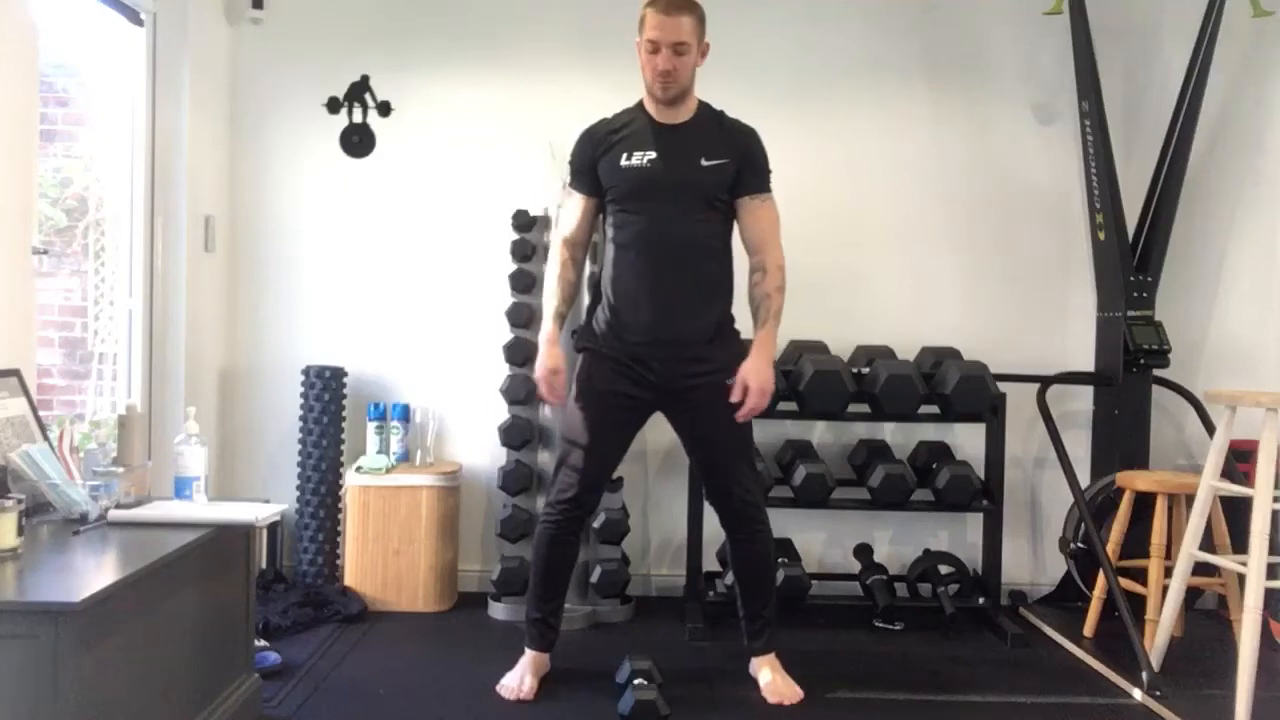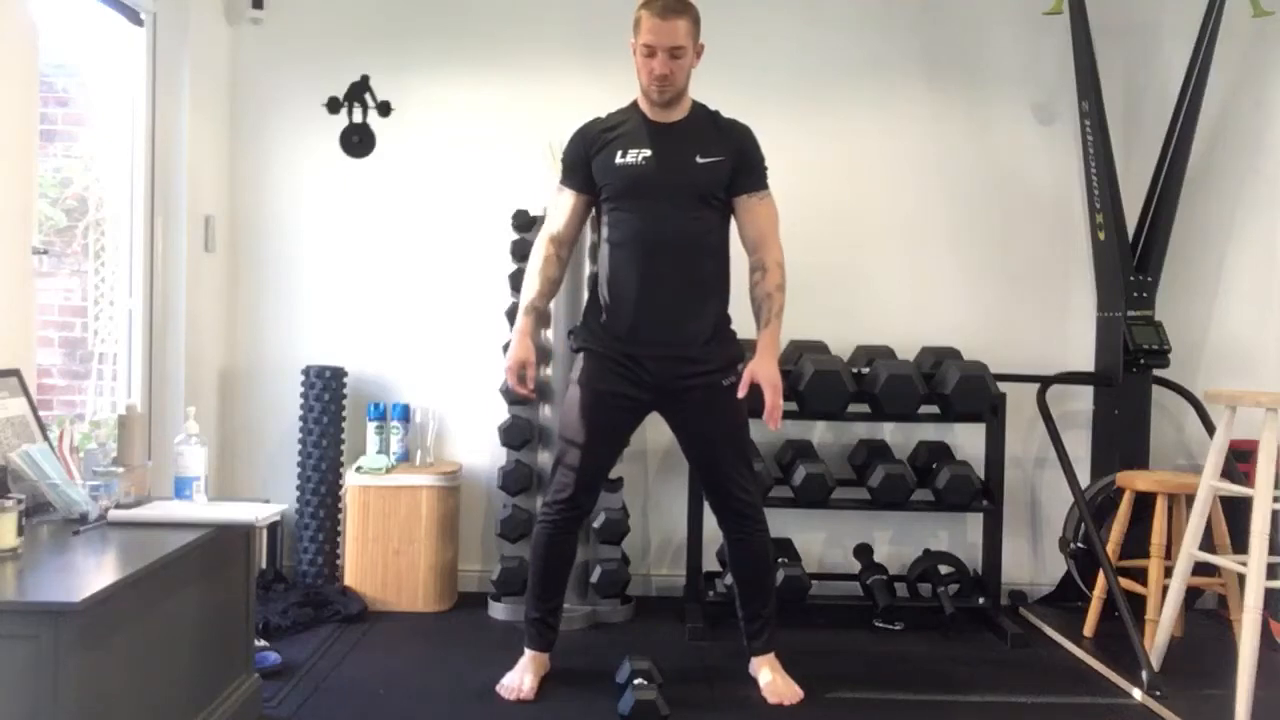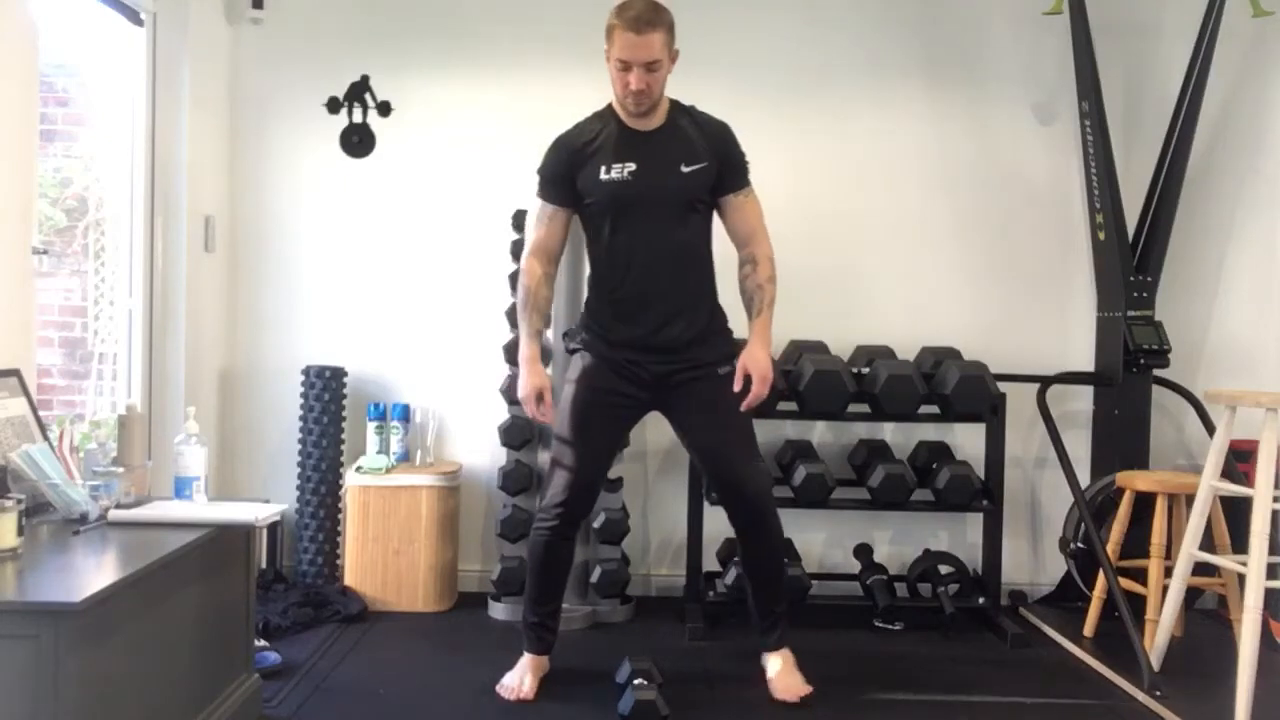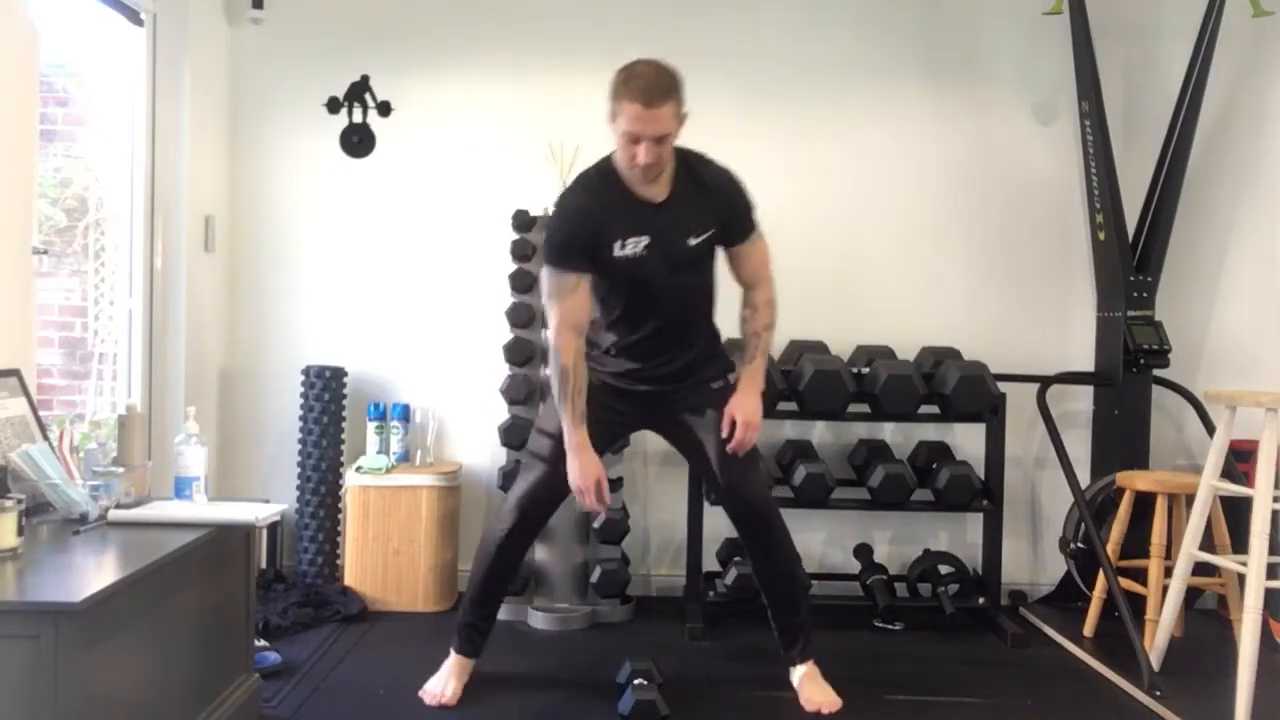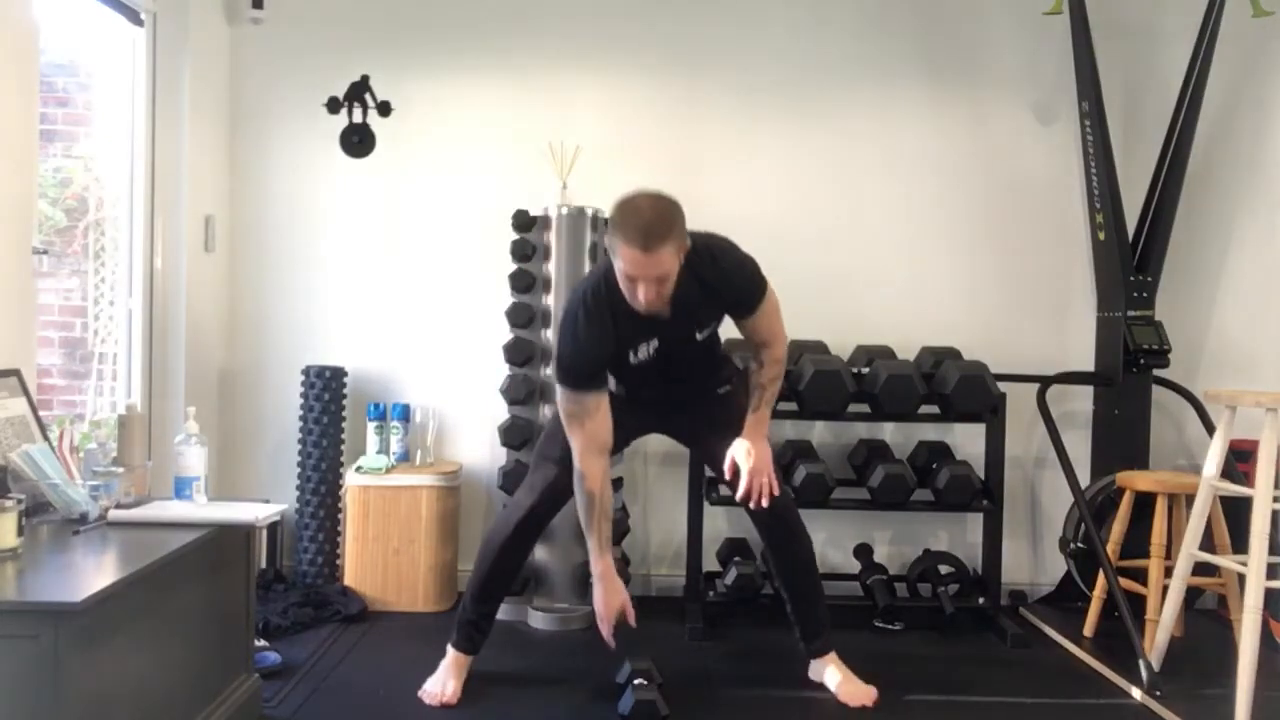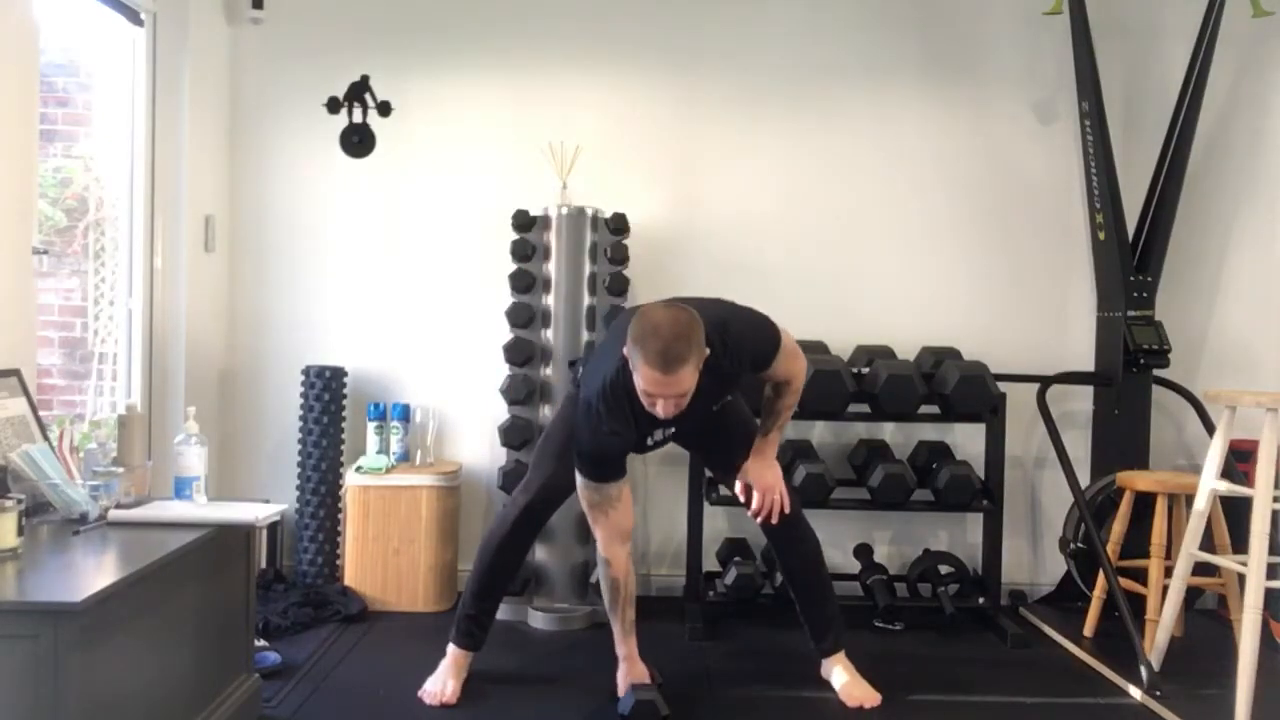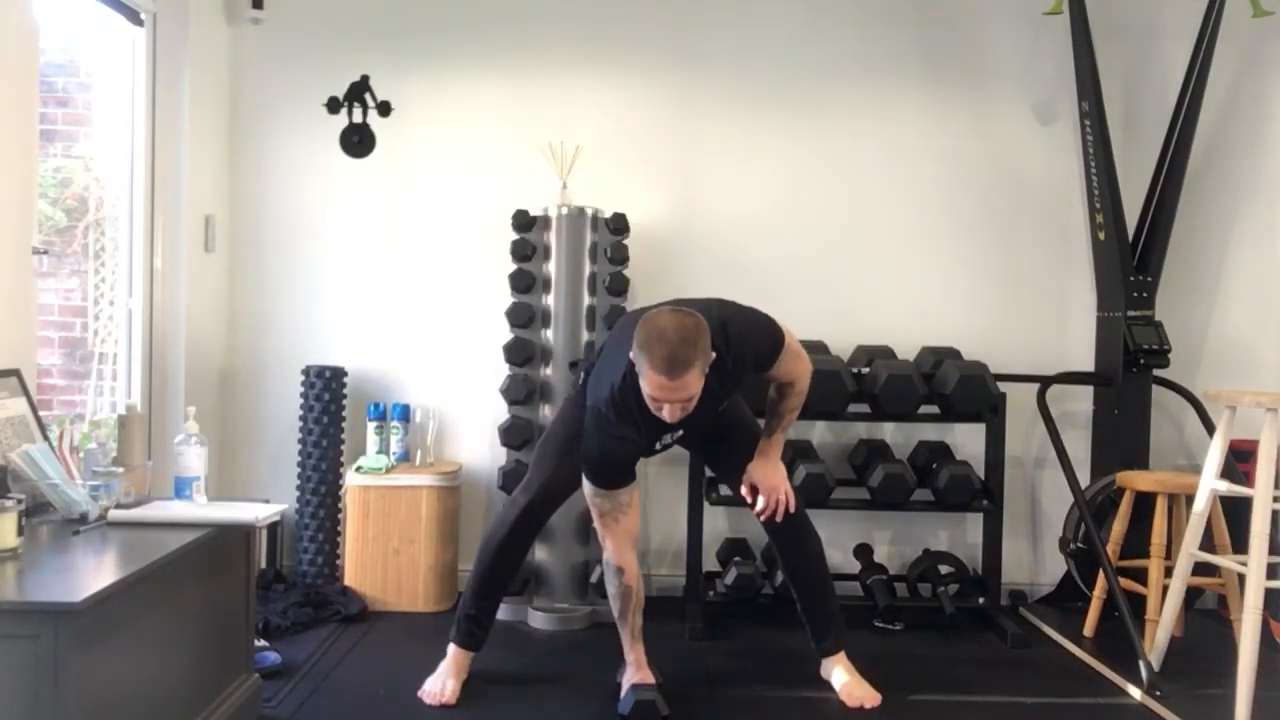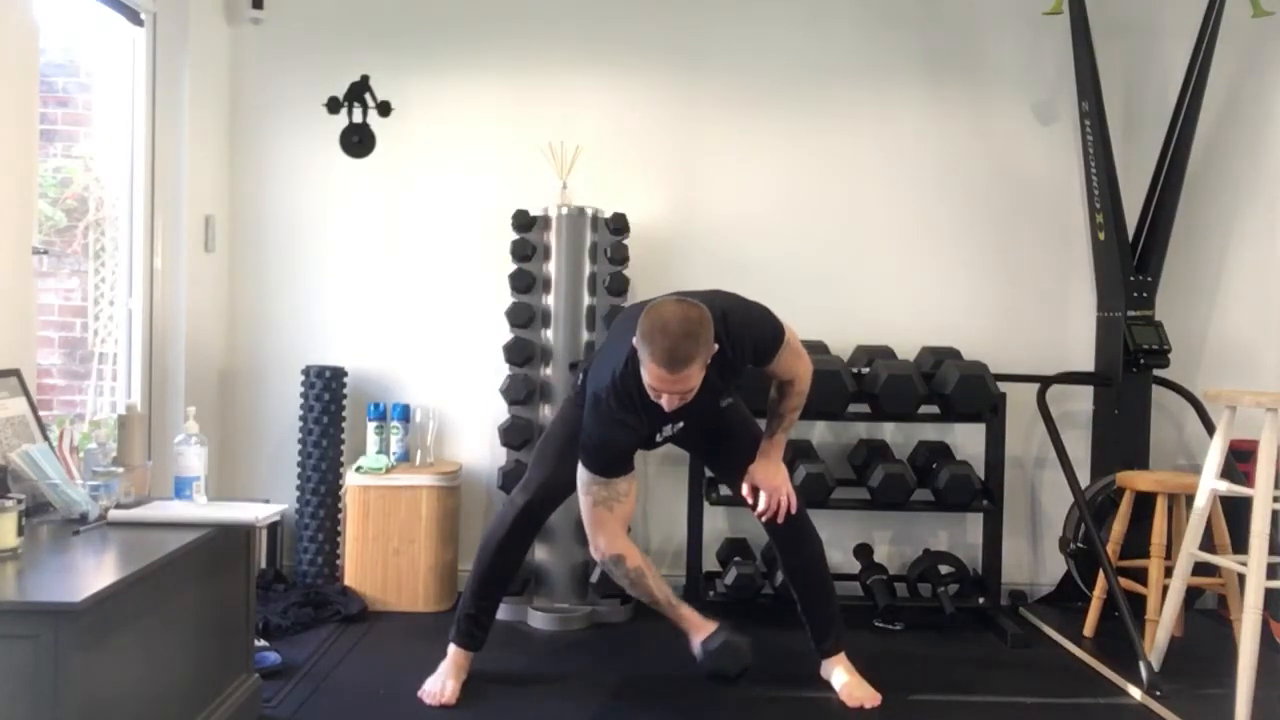
dt=0.5s
person 1, frame 1
left shoulder: (736, 143)
right shoulder: (603, 140)
left elbow: (767, 257)
right elbow: (568, 245)
left wrist: (762, 351)
right wrist: (551, 337)
left hip: (709, 362)
right hip: (613, 357)
left knee: (742, 508)
right knee: (566, 503)
left ankle: (762, 653)
right ankle: (537, 650)
person 1, frame 2
left shoulder: (731, 141)
right shoulder: (596, 139)
left elbow: (765, 253)
right elbow: (555, 240)
left wrist: (766, 349)
right wrist: (525, 328)
left hip: (704, 362)
right hip: (609, 357)
left knee: (739, 509)
right knee: (563, 504)
left ankle: (762, 653)
right ankle: (536, 649)
person 1, frame 3
left shoulder: (711, 140)
right shoulder: (575, 148)
left elbow: (753, 246)
right elbow: (540, 258)
left wrist: (760, 338)
right wrist: (528, 355)
left hip: (700, 357)
right hip: (606, 358)
left knee: (751, 495)
right knee: (561, 507)
left ankle: (775, 647)
right ankle: (535, 652)
person 1, frame 4
left shoulder: (717, 188)
right shoulder: (579, 208)
left elbow: (758, 288)
right elbow: (568, 332)
left wrist: (750, 385)
right wrist: (579, 444)
left hip: (697, 377)
right hip: (605, 376)
left knee: (755, 506)
right knee: (526, 506)
left ankle: (801, 662)
right ankle: (462, 654)
person 1, frame 5
left shoulder: (723, 265)
right shoulder: (587, 315)
left elbow: (771, 345)
right elbow: (589, 457)
left wrist: (754, 433)
right wrist: (603, 574)
left hip: (704, 391)
right hip: (613, 398)
left knee: (772, 505)
right knee: (528, 507)
left ankle: (823, 657)
right ankle: (459, 655)
person 1, frame 6
left shoulder: (739, 333)
right shoulder: (602, 403)
left elbow: (792, 370)
right elbow: (612, 544)
left wrist: (764, 452)
right wrist: (628, 657)
left hip: (712, 402)
right hip: (616, 402)
left knee: (778, 507)
right knee: (530, 504)
left ankle: (833, 657)
right ankle: (459, 654)
person 1, frame 7
left shoulder: (742, 333)
right shoulder: (610, 410)
left elbow: (796, 372)
right elbow: (619, 550)
left wrist: (768, 454)
right wrist: (635, 663)
right hip: (601, 391)
left knee: (780, 504)
right knee: (531, 503)
left ankle: (833, 658)
right ankle: (458, 654)
person 1, frame 8
left shoulder: (743, 324)
right shoulder: (611, 396)
left elbow: (796, 372)
right elbow: (607, 542)
left wrist: (770, 455)
right wrist: (691, 623)
left hip: (711, 406)
right hip: (609, 400)
left knee: (782, 506)
right knee: (529, 503)
left ankle: (833, 657)
right ankle: (459, 653)
